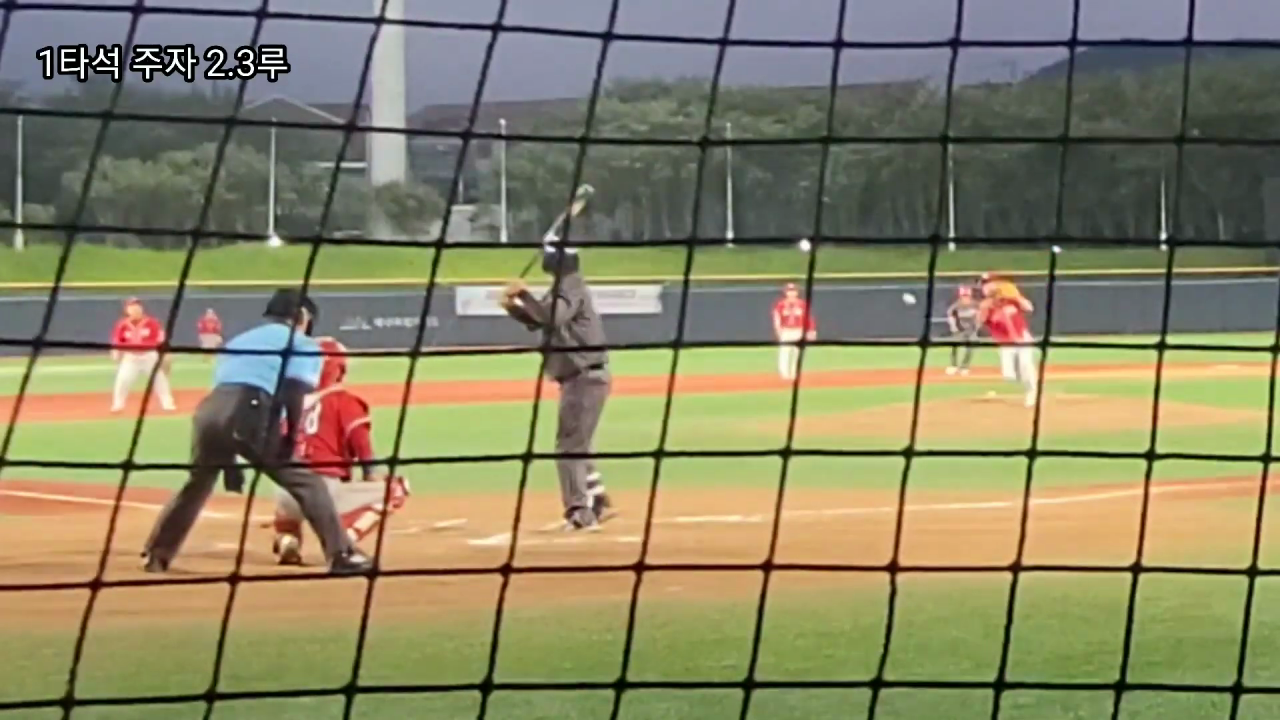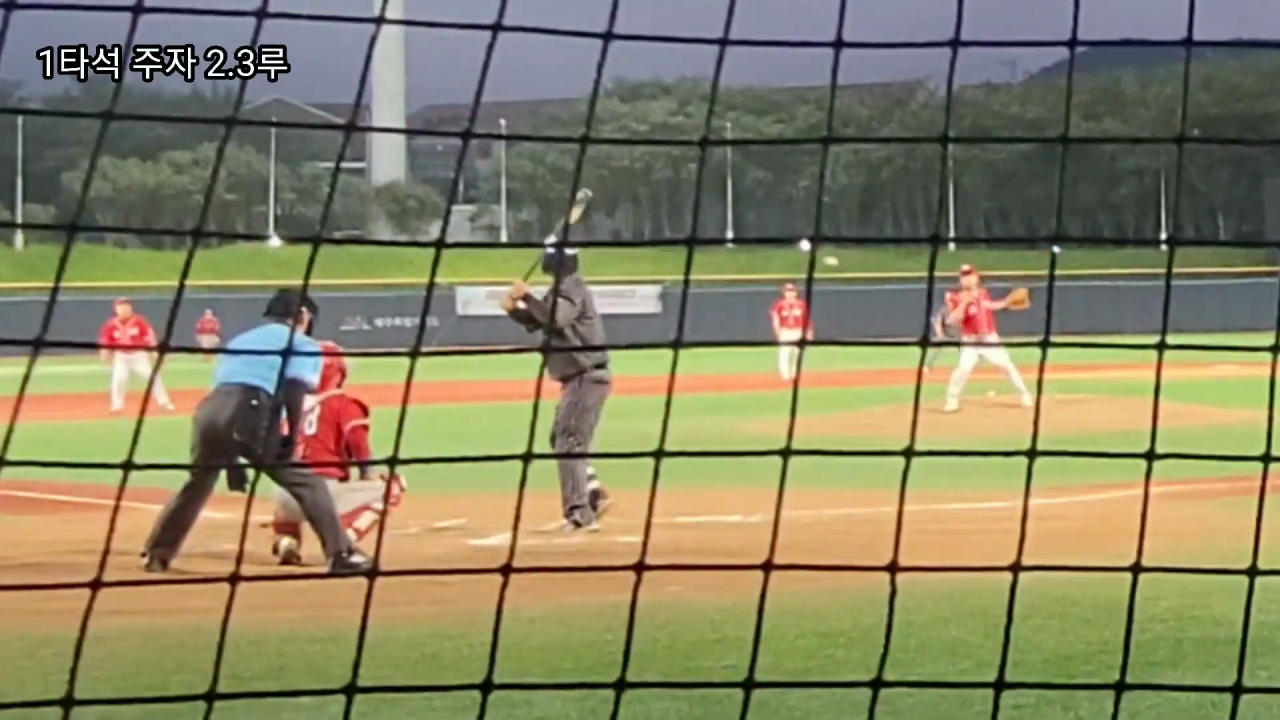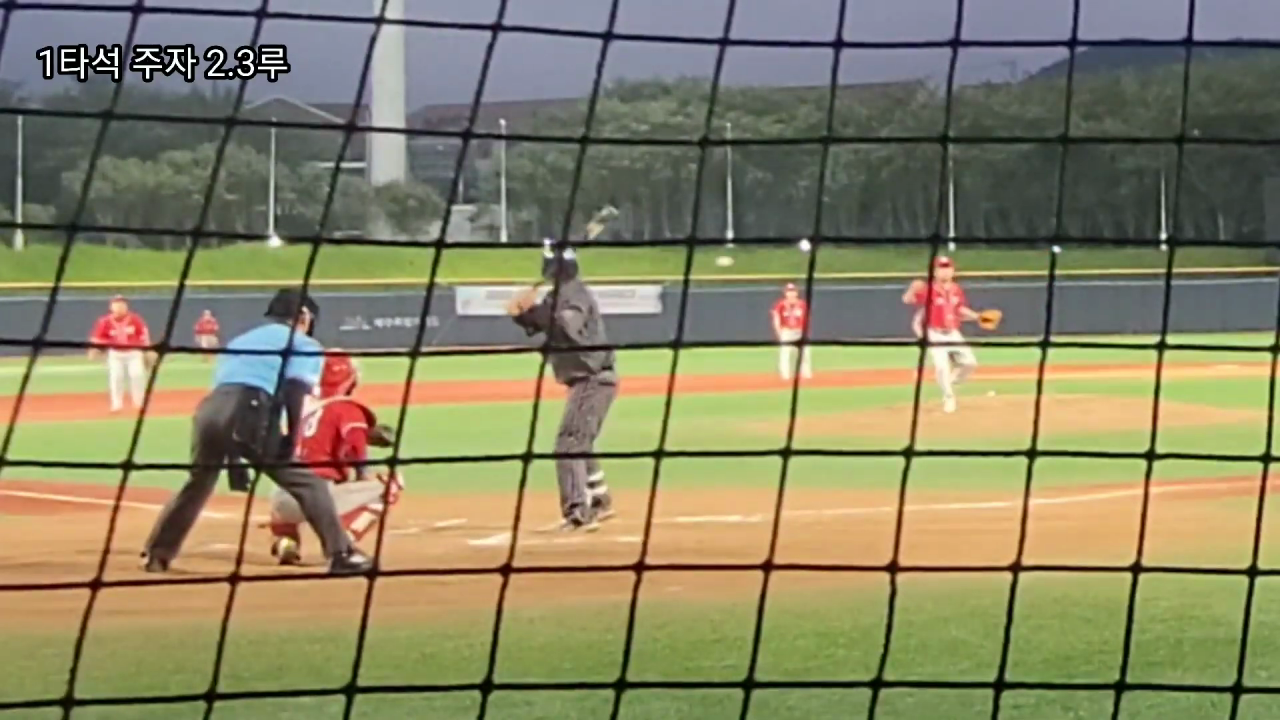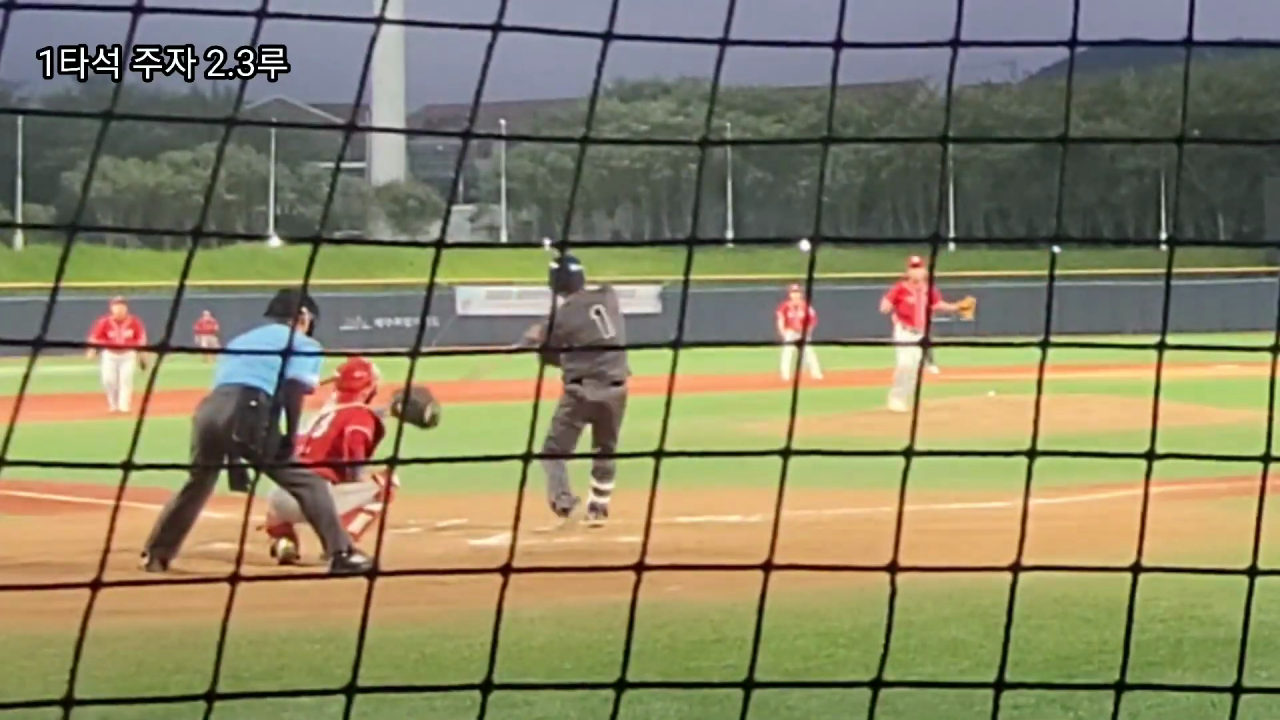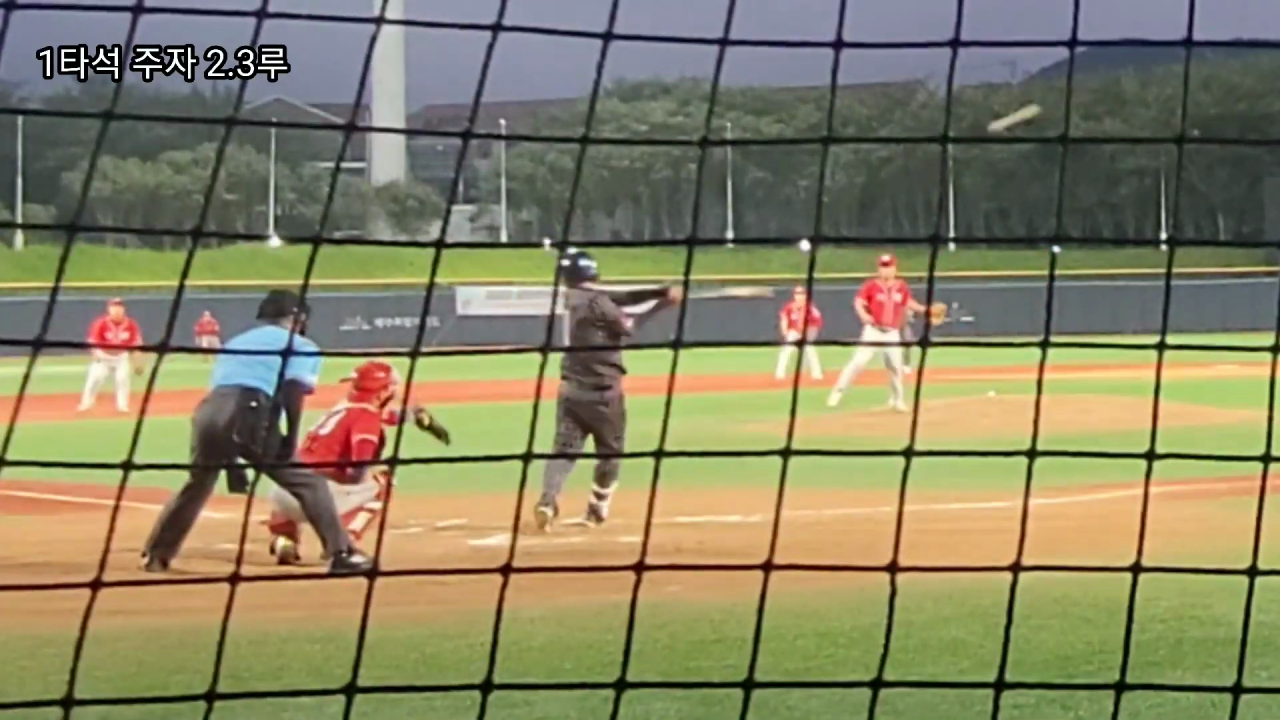
dt=0.2s
person 1, frame 1
left shoulder: (238, 340)
right shoulder: (301, 343)
right elbow: (294, 387)
left wrist: (229, 460)
right wrist: (292, 433)
left hip: (210, 410)
right hip: (250, 412)
left knee: (197, 484)
right knee: (306, 482)
left ankle: (156, 554)
right ankle: (341, 554)
person 1, frame 2
left shoulder: (239, 340)
right shoulder: (302, 343)
right elbow: (294, 387)
left wrist: (232, 459)
right wrist: (293, 434)
left hip: (210, 410)
right hip: (250, 412)
left knee: (197, 485)
right knee: (307, 483)
left ankle: (155, 555)
right ankle: (341, 554)
person 1, frame 3
left shoulder: (240, 340)
right shoulder: (304, 344)
right elbow: (294, 387)
left wrist: (234, 458)
right wrist: (292, 434)
left hip: (210, 410)
right hip: (250, 413)
left knee: (197, 484)
right knee: (307, 482)
left ankle: (155, 555)
right ankle: (341, 554)
person 1, frame 4
left shoulder: (240, 340)
right shoulder: (304, 344)
right elbow: (293, 388)
left wrist: (234, 458)
right wrist: (291, 435)
left hip: (210, 411)
right hip: (249, 413)
left knee: (197, 485)
right knee: (308, 483)
left ankle: (155, 555)
right ankle: (342, 554)
person 1, frame 5
left shoulder: (234, 342)
right shoulder: (298, 344)
right elbow: (293, 391)
left wrist: (231, 459)
right wrist: (292, 436)
left hip: (208, 413)
right hip: (250, 414)
left knee: (197, 485)
right knee: (308, 482)
left ankle: (155, 554)
right ankle: (342, 554)
person 2, frame 1
left shoulder: (571, 289)
right shoulder: (564, 288)
left elbow: (550, 318)
right elbow: (536, 320)
left wrist: (523, 294)
right wrist: (513, 305)
left hip: (584, 378)
right hip: (585, 377)
left knee: (569, 447)
right knee: (574, 444)
left ankle: (580, 515)
right ankle: (598, 501)
person 2, frame 2
left shoulder: (572, 290)
right shoulder: (560, 290)
left elbow: (555, 319)
right elbow: (535, 321)
left wrist: (527, 297)
right wrist: (514, 307)
left hip: (586, 378)
right hip: (580, 379)
left knee: (568, 445)
right knee: (562, 441)
left ankle: (579, 514)
right ankle: (594, 495)
person 2, frame 3
left shoulder: (574, 296)
right shoulder: (557, 296)
left elbow: (565, 331)
right elbow: (538, 327)
left wrist: (531, 309)
right wrist: (524, 310)
left hip: (593, 381)
right hip: (601, 380)
left knee: (568, 448)
right knee: (581, 445)
left ankle: (579, 513)
right ankle: (599, 502)
person 2, frame 4
left shoulder: (559, 312)
right shoulder: (607, 296)
left elbow: (548, 357)
left wrist: (537, 338)
left hip: (579, 391)
right hip: (614, 390)
left knee: (554, 452)
right knee: (604, 453)
left ankle: (566, 506)
right ankle: (598, 509)
person 2, frame 5
left shoulder: (577, 298)
right shoulder: (593, 301)
left elbow: (621, 299)
right elbow: (626, 327)
left wrist: (663, 293)
right wrist: (665, 300)
left hip: (571, 390)
right hip: (601, 393)
left knee: (565, 452)
right knee: (610, 453)
left ankle: (547, 504)
right ankle: (596, 510)
person 3, frame 1
right shoulder: (343, 400)
right elbow: (360, 439)
right wrist: (371, 475)
left hip: (289, 497)
right hip: (326, 492)
right knee: (394, 489)
left ankle: (287, 539)
person 3, frame 2
right shoulder: (343, 403)
right elbow: (358, 440)
right wrist: (367, 476)
left hip: (286, 498)
right knee: (392, 487)
left ankle: (286, 540)
person 3, frame 3
left shoulder: (307, 405)
right shoulder: (348, 408)
right elbow: (356, 443)
right wrist: (364, 477)
left hip: (285, 497)
right knee: (390, 485)
left ankle: (286, 542)
person 3, frame 4
left shoulder: (331, 407)
right shoulder: (361, 414)
right elbow: (355, 447)
right wrist: (360, 479)
left hip: (281, 496)
right knee: (384, 483)
left ankle: (284, 541)
person 3, frame 5
left shoulder: (345, 406)
right shoulder: (367, 416)
right elbow: (359, 462)
left wrist: (417, 413)
left hip: (283, 491)
right knee: (383, 482)
left ankle: (284, 540)
